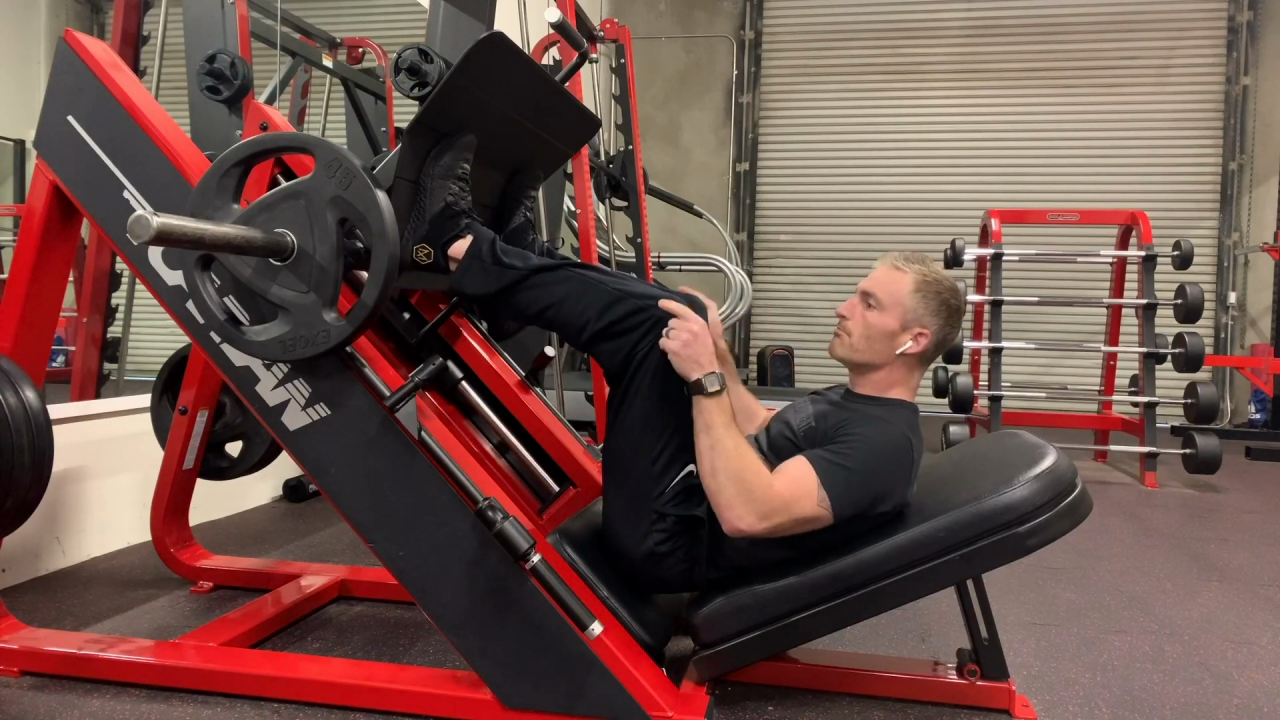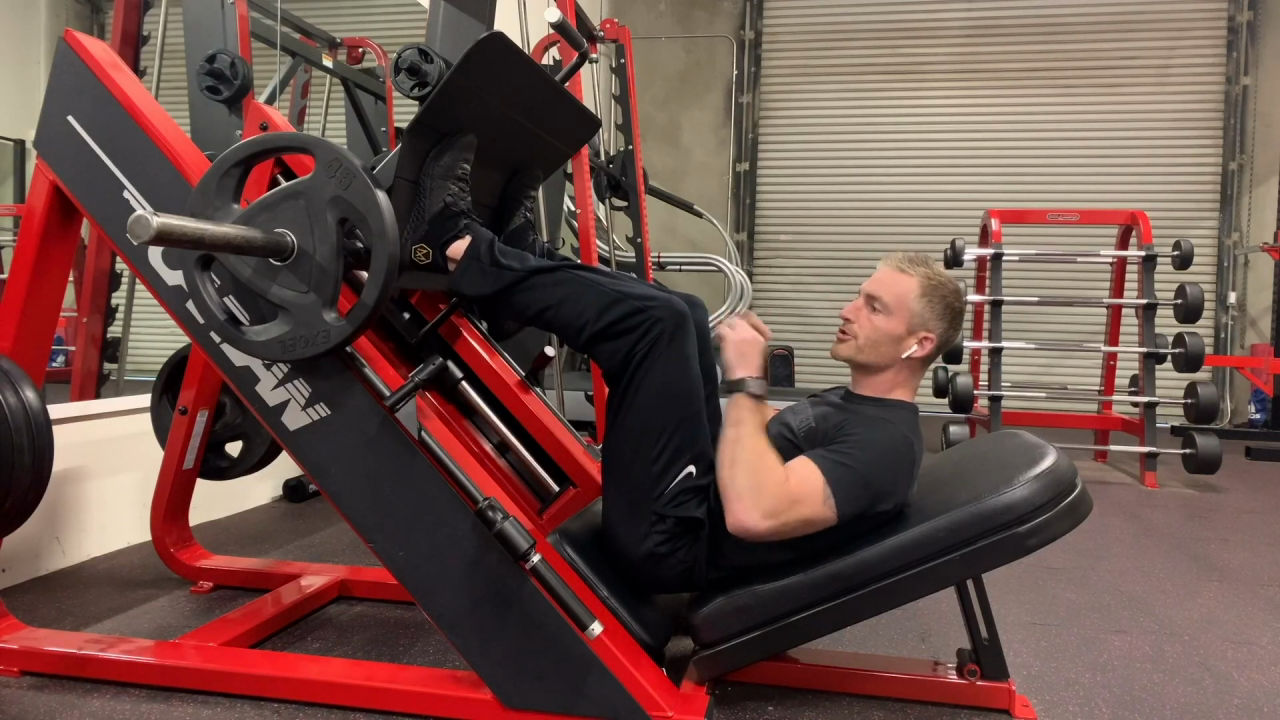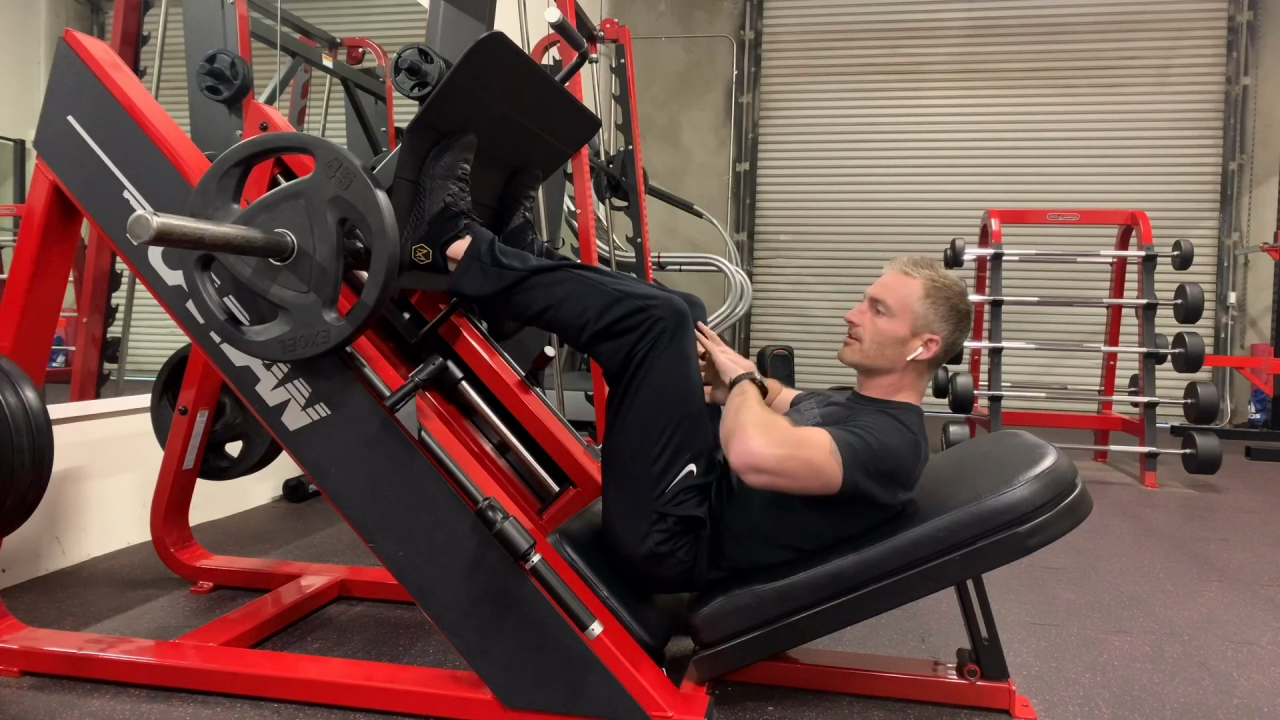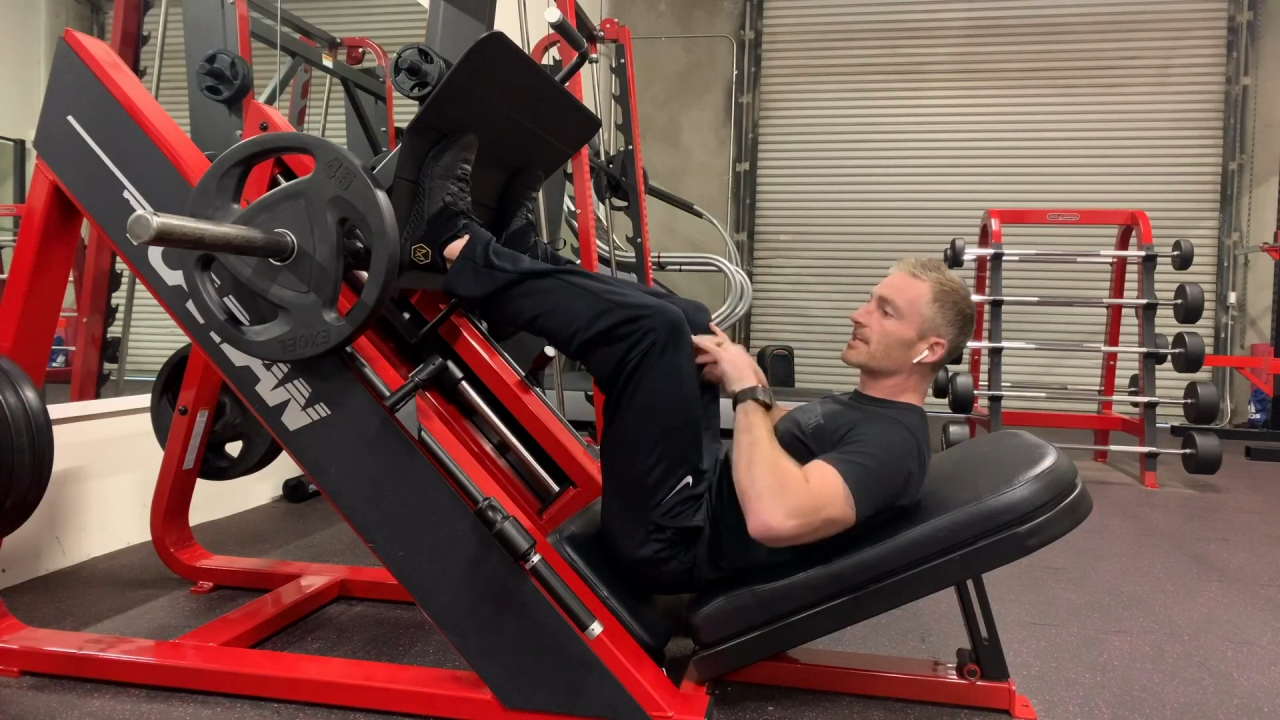
dt=0.4s
person 1, frame 1
left shoulder: (884, 440)
right shoulder: (854, 403)
left elbow: (747, 514)
left wrist: (704, 379)
right wrist: (721, 355)
left hip: (668, 540)
right hip: (697, 500)
left knee: (654, 322)
right knee: (679, 316)
left ankle: (456, 245)
right ankle: (517, 248)
person 1, frame 2
left shoulder: (885, 441)
right shoulder: (855, 405)
left elbow: (754, 516)
left wrist: (745, 383)
right wrist: (744, 370)
left hip: (669, 539)
right hip: (694, 500)
left knee: (656, 321)
right knee: (677, 317)
left ankle: (456, 246)
right ankle: (520, 249)
person 1, frame 3
left shoulder: (891, 439)
right shoulder: (862, 406)
left elbow: (756, 454)
right elbow: (785, 404)
left wrist: (740, 378)
right wrist: (738, 381)
left hip: (668, 538)
right hip: (700, 504)
left knee: (657, 320)
right knee: (678, 320)
left ankle: (457, 247)
right ankle: (517, 250)
person 1, frame 4
left shoulder: (892, 442)
right shoulder: (865, 410)
left elbow: (774, 518)
left wrist: (749, 393)
right wrist: (750, 388)
left hip: (669, 542)
right hip: (702, 500)
left knee: (650, 328)
right knee: (682, 321)
left ankle: (455, 247)
right ankle: (522, 252)
